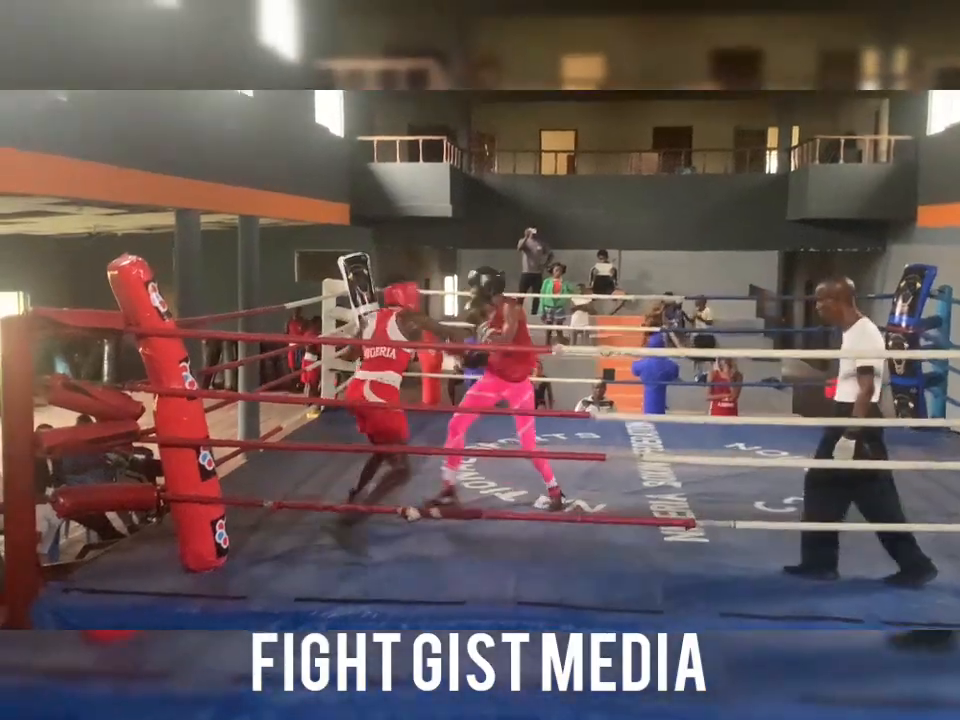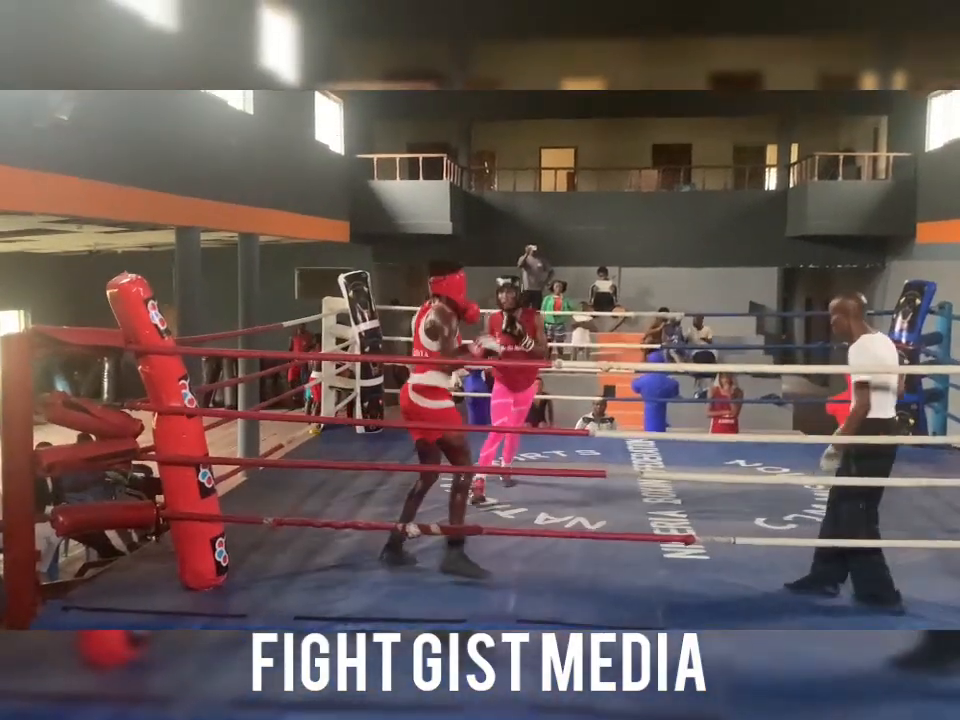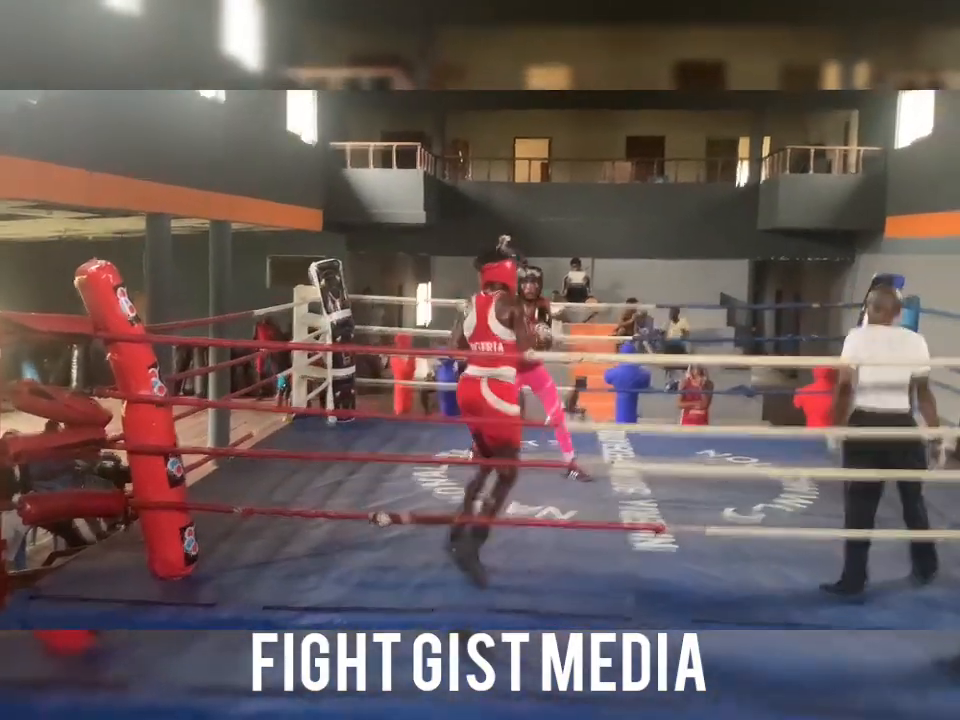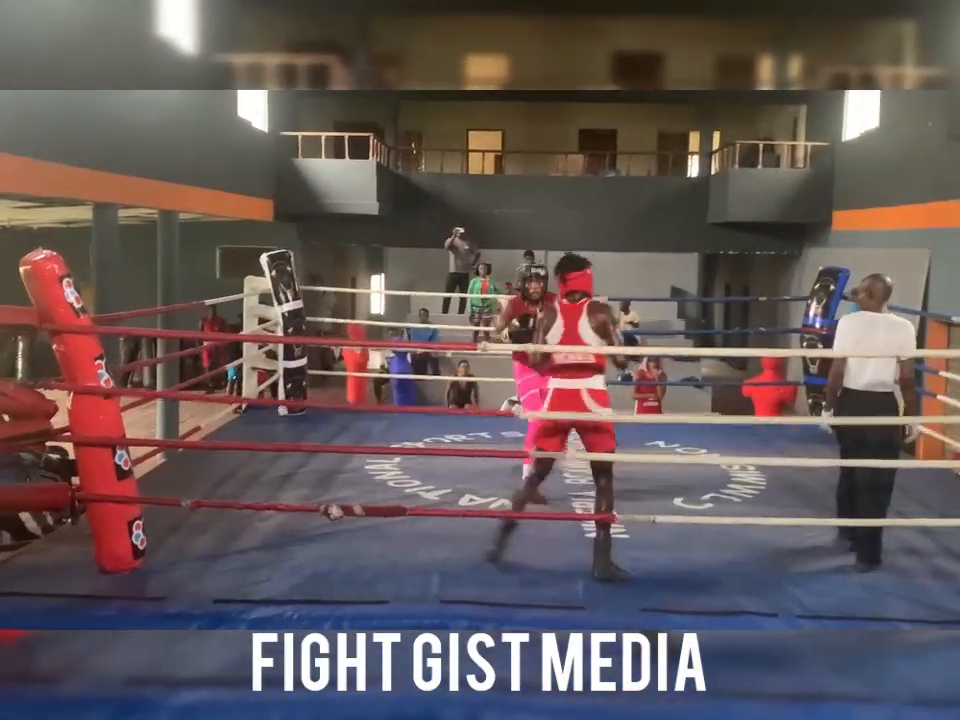
dt=0.5s
person 1, frame 1
left shoulder: (864, 334)
right shoulder: (851, 332)
left elbow: (867, 389)
left wrist: (851, 436)
left hip: (859, 422)
right hip: (843, 417)
left knee: (877, 498)
right knee: (820, 485)
left ankle: (915, 565)
right ankle: (820, 562)
person 1, frame 2
left shoulder: (861, 348)
right shoulder: (883, 341)
left elbow: (862, 404)
right elbow: (897, 387)
left wrist: (837, 444)
left hip: (871, 433)
right hip: (885, 429)
left knee: (855, 513)
right knee: (843, 505)
left ankle: (880, 592)
right ankle: (825, 577)
person 1, frame 3
left shoulder: (858, 336)
right shoulder: (915, 341)
left elbow: (844, 386)
right elbow: (923, 393)
left wrist: (837, 426)
right wrist: (937, 437)
left hip: (864, 424)
right hip: (901, 425)
left knee: (860, 502)
right knee: (912, 498)
left ankle: (853, 579)
right ankle: (924, 568)
person 1, frame 4
left shoulder: (848, 322)
right shoulder: (903, 328)
left elbow: (836, 372)
right elbow: (907, 380)
left wrist: (828, 407)
right wrist: (911, 419)
left hip: (851, 403)
right hip: (884, 407)
left knee: (850, 473)
right knee: (877, 483)
left ankle: (850, 534)
right ankle: (867, 555)
person 2, frame 1
left shoulder: (371, 318)
right shoulder: (411, 318)
left elbow: (349, 355)
right elbow: (455, 337)
left hip: (356, 391)
right hip: (380, 395)
left knee: (382, 452)
right knee: (400, 469)
left ankle: (354, 505)
right ankle: (350, 520)
person 2, frame 2
left shoulder: (425, 311)
right shoulder: (445, 317)
right elbow: (449, 360)
right wrist: (476, 349)
left hip: (414, 395)
right hip: (431, 397)
left knee: (429, 474)
right knee: (463, 469)
left ankle: (395, 544)
right ankle: (454, 552)
person 2, frame 3
left shoulder: (470, 304)
right shoulder: (510, 303)
left elbow: (456, 348)
right elbow: (526, 353)
left hip: (468, 387)
right hip: (496, 392)
left knee: (485, 466)
right knee: (507, 474)
left ankle: (459, 536)
right ankle: (471, 547)
person 2, frame 4
left shoulder: (548, 314)
right shoulder: (600, 312)
left elbow: (536, 362)
right elbow: (621, 360)
left hip: (556, 399)
right hip: (591, 400)
left knee: (538, 475)
right knee: (604, 481)
left ankle: (501, 538)
right ankle: (602, 561)
person 3, frame 1
left shoulder: (510, 307)
right shoulder: (489, 309)
left elbow: (507, 342)
left wrist: (484, 329)
left hip: (518, 380)
right hip: (493, 376)
left knee: (527, 442)
right knee: (457, 424)
left ankle: (554, 490)
right ankle: (448, 487)
person 3, frame 2
left shoulder: (532, 317)
right shoulder: (493, 321)
left elbow: (543, 352)
left wrist: (522, 337)
left hip: (526, 382)
right hip: (503, 383)
left knee: (513, 430)
right knee: (497, 430)
left ankle: (506, 469)
right ankle: (479, 483)
person 3, frame 3
left shoulder: (543, 307)
left elbow: (548, 344)
left wrist: (545, 330)
left hip: (535, 367)
left knee: (557, 414)
left ankle: (570, 464)
person 3, frame 4
left shoulder: (553, 302)
right shoulder: (513, 305)
right elbow: (495, 337)
right wrist: (513, 330)
right hip: (525, 368)
right knee: (537, 420)
left ankle: (535, 460)
right ankle: (528, 479)
